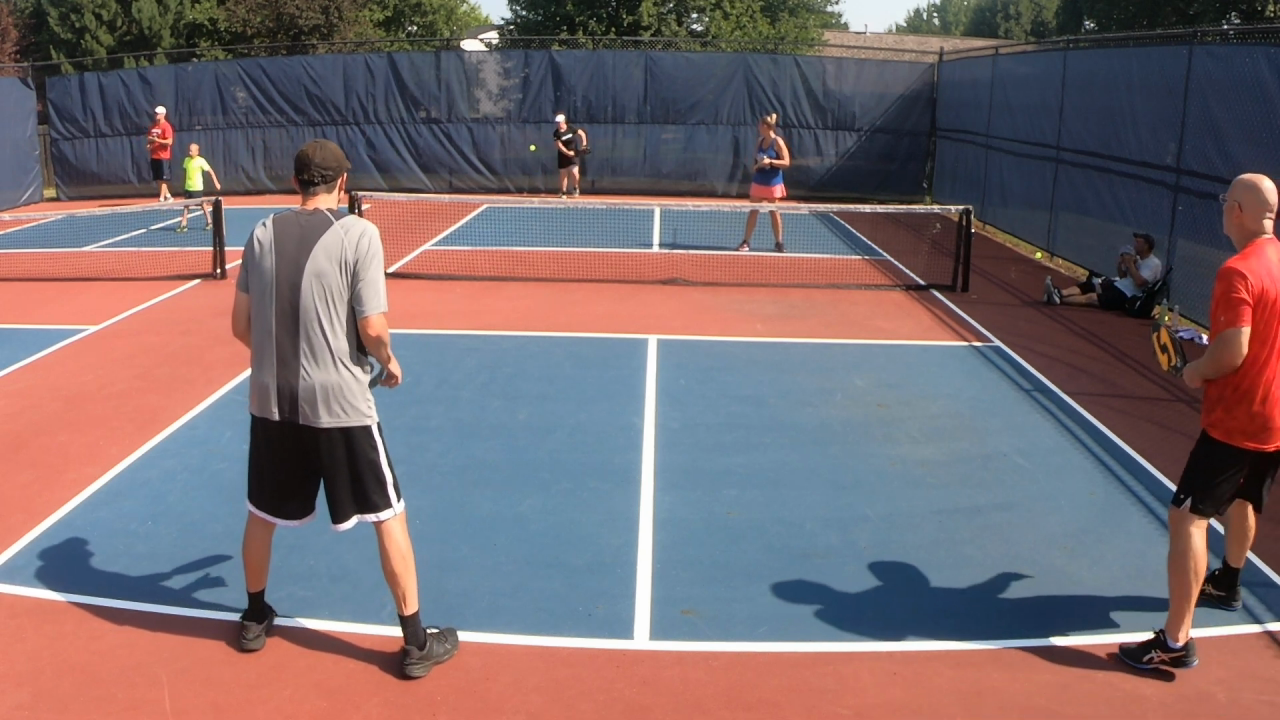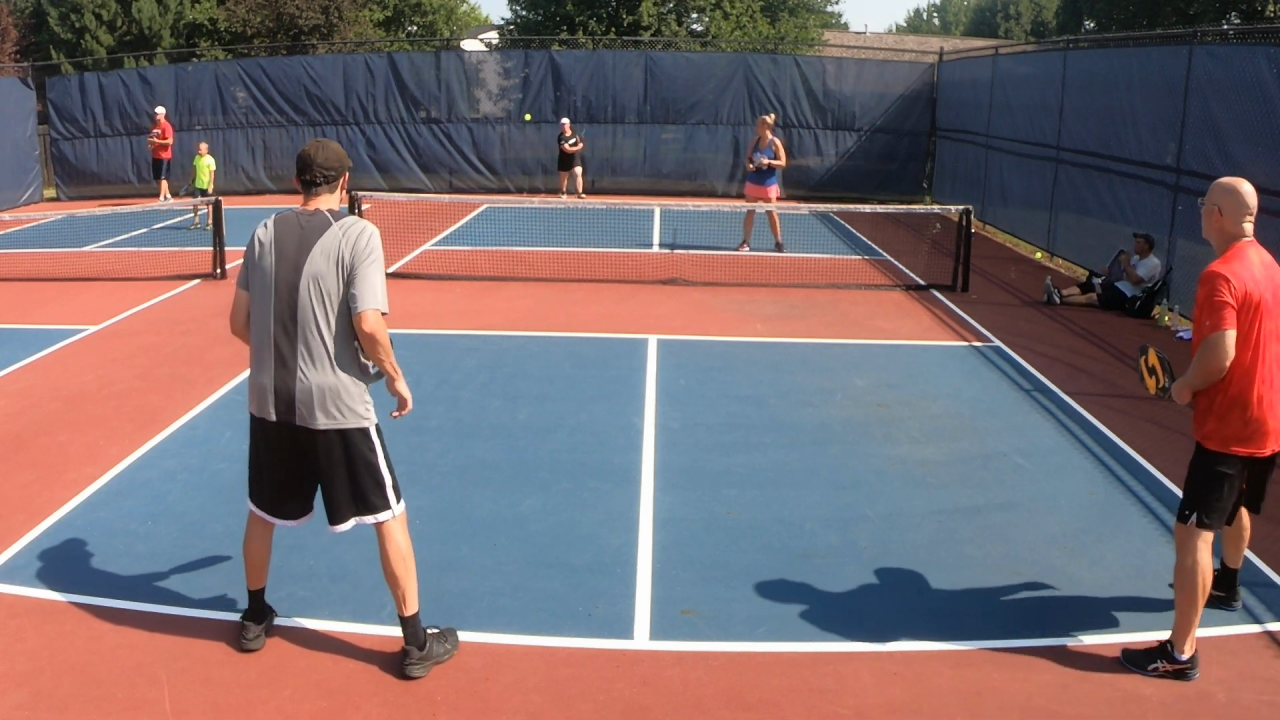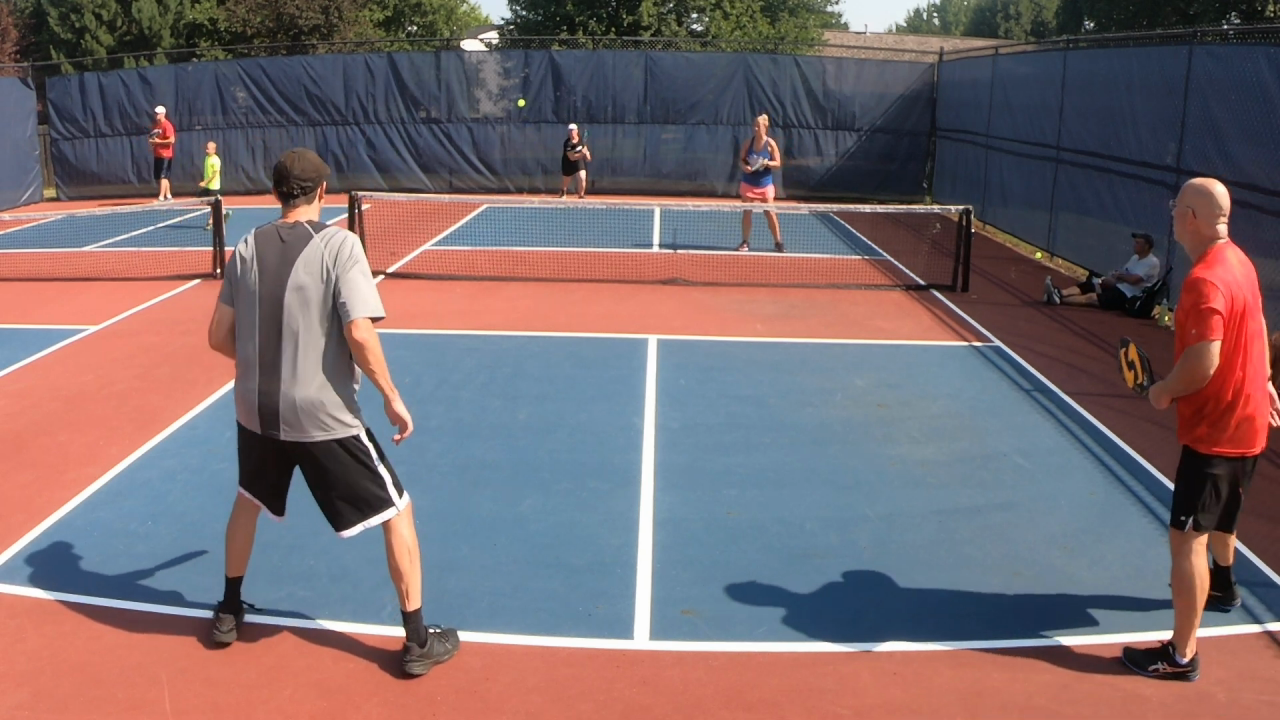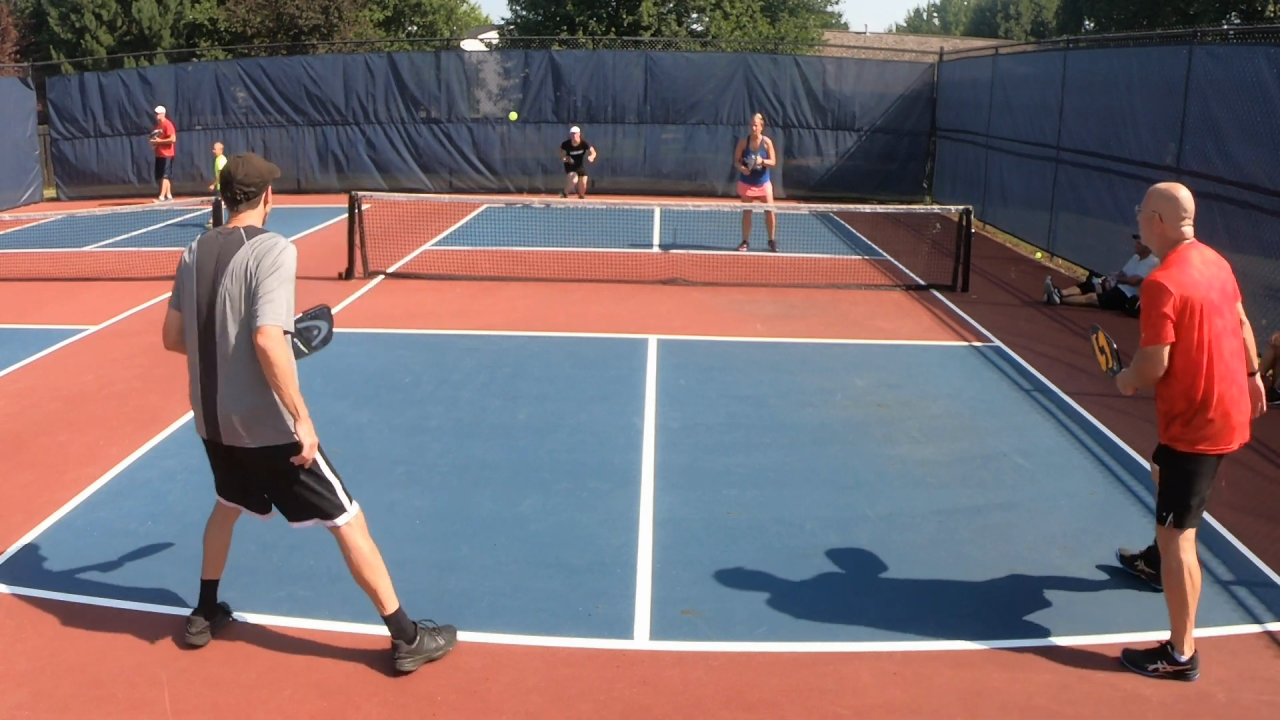
dt=0.2s
person 1, frame 1
left shoulder: (263, 234)
right shoulder: (358, 233)
left elbow: (241, 325)
right elbow: (372, 329)
right wrist: (389, 361)
left hip: (271, 401)
right hip: (340, 402)
left knee: (261, 513)
right knee: (389, 517)
left ankle: (254, 618)
right ankle: (416, 641)
person 1, frame 2
left shoulder: (265, 233)
right shoulder: (358, 234)
left elbow: (239, 322)
right elbow: (368, 326)
right wrist: (396, 378)
left hip: (270, 401)
right hip: (338, 404)
left knee: (262, 512)
right knee: (390, 518)
left ankle: (254, 618)
right ankle: (416, 642)
person 1, frame 3
left shoulder: (246, 248)
right shoulder: (339, 244)
left elbow: (219, 337)
right elbow: (359, 334)
right wrist: (392, 398)
left hip: (257, 411)
right hip: (325, 415)
left knee: (249, 499)
right knee: (396, 513)
left ankle: (229, 611)
right ankle: (418, 639)
person 1, frame 4
left shoulder: (195, 253)
right shoulder: (274, 251)
left elbow: (173, 337)
right elbow: (268, 340)
right wrist: (302, 418)
left hip: (212, 417)
right hip: (265, 421)
left knee: (229, 504)
right knee: (348, 520)
left ankle: (205, 614)
right ankle: (406, 637)
person 2, frame 1
left shoulder: (1239, 271)
left elbow: (1232, 351)
left wrist: (1195, 372)
left hip: (1236, 421)
left knee: (1187, 518)
right knee: (1240, 500)
left ankle: (1175, 640)
right ankle: (1227, 582)
person 2, frame 2
left shoulder: (1221, 274)
left elbow: (1218, 356)
left wrist: (1185, 386)
left hip: (1229, 427)
left knee: (1193, 533)
right knee: (1234, 505)
left ankle: (1181, 651)
right ankle: (1226, 583)
person 2, frame 3
left shoulder: (1204, 279)
right shoulder: (1238, 262)
left elbow: (1203, 363)
left wrist: (1163, 390)
left hip: (1215, 428)
left knee: (1187, 538)
right knee: (1219, 514)
left ankle: (1182, 654)
right ankle: (1222, 583)
person 2, frame 4
left shoulder: (1162, 281)
right shoulder: (1214, 262)
left elbow: (1154, 364)
right elbow: (1239, 323)
left wrist: (1127, 379)
right wrist: (1252, 376)
left hip: (1196, 423)
right hip: (1228, 409)
left knee: (1174, 533)
right knee: (1163, 472)
left ankle: (1181, 653)
right ankle: (1155, 563)
